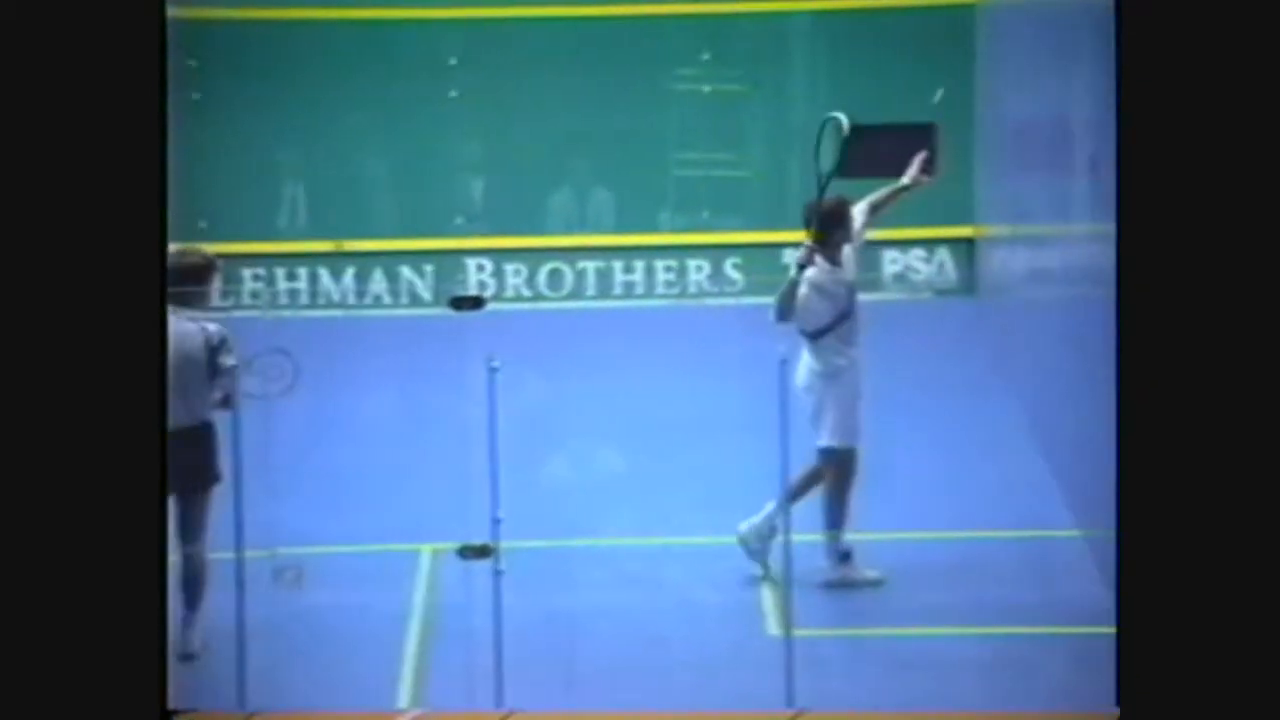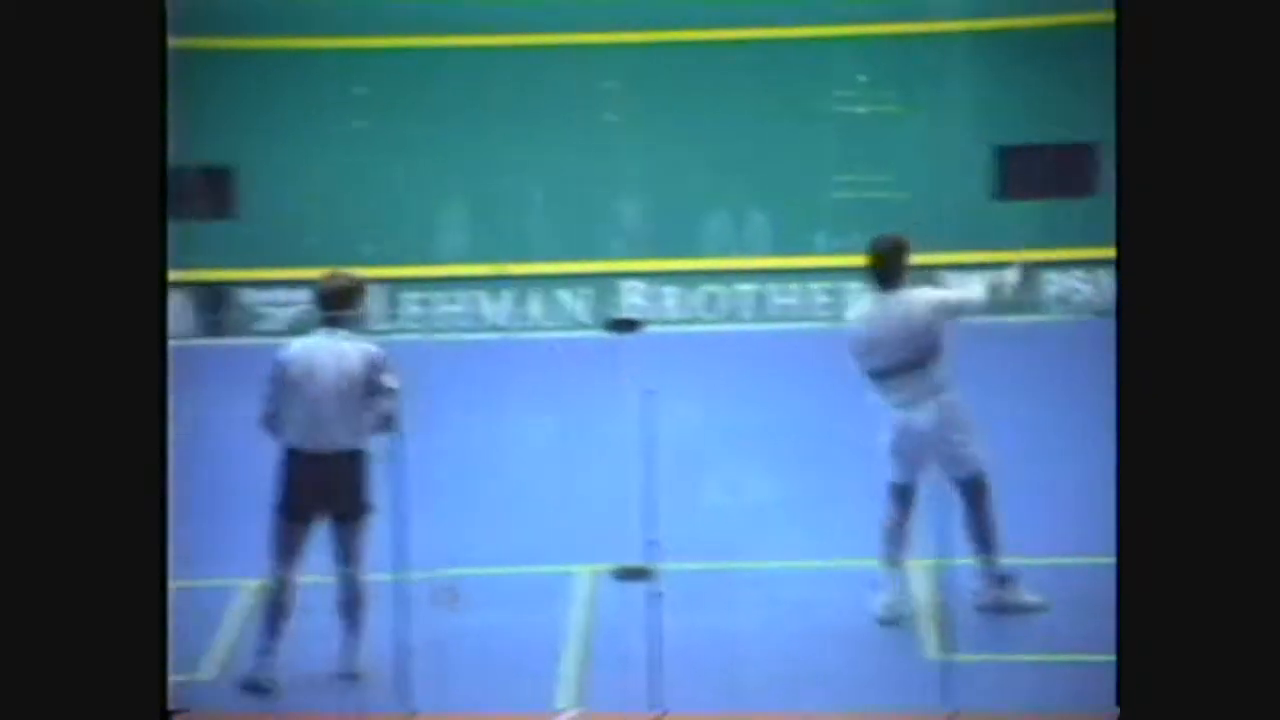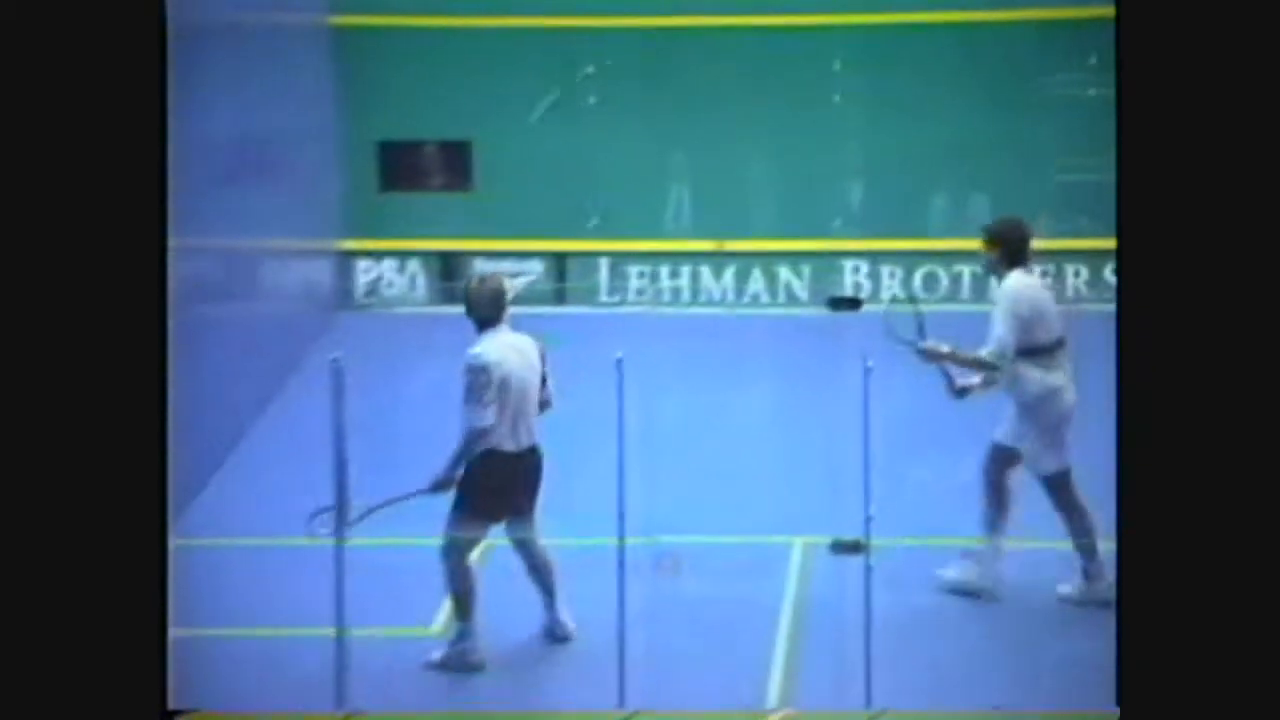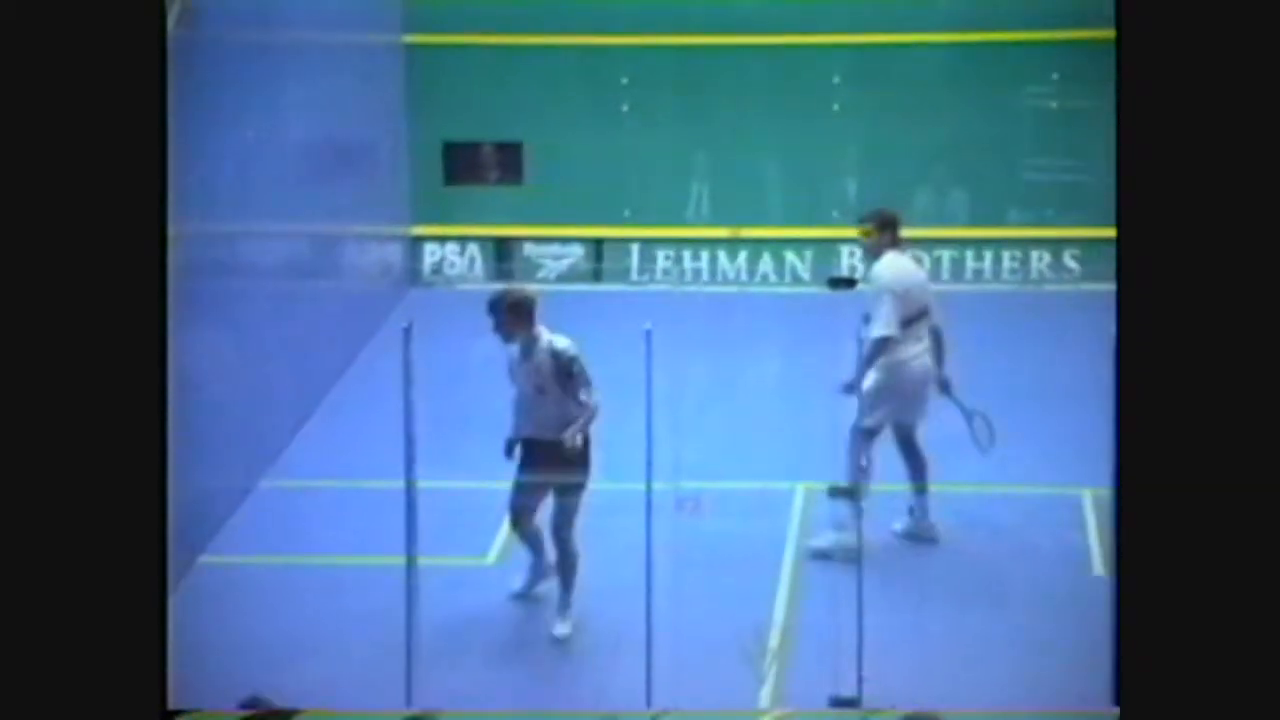
dt=0.5s
person 1, frame 1
right shoulder: (210, 335)
right elbow: (226, 395)
left hip: (168, 440)
right hip: (192, 443)
right knee: (192, 544)
right ankle: (189, 630)
person 1, frame 2
left shoulder: (290, 354)
right shoulder: (370, 356)
left elbow: (271, 417)
right elbow: (387, 418)
left hip: (303, 467)
right hip: (348, 467)
left knee: (282, 569)
right knee: (349, 568)
left ankle: (266, 663)
right ankle: (350, 655)
person 1, frame 3
left shoulder: (480, 357)
right shoulder: (530, 347)
left elbow: (480, 425)
right elbow: (542, 402)
left wrist: (451, 470)
left hip: (494, 465)
right hip: (528, 459)
left knee: (454, 551)
right knee: (525, 539)
left ankle: (466, 645)
right ankle: (556, 616)
person 1, frame 4
left shoulder: (561, 352)
right shoulder: (515, 354)
left elbow: (590, 400)
left wrist: (578, 430)
right wrist: (514, 433)
left hip: (567, 448)
right hip: (534, 445)
left knee: (561, 531)
right knee: (517, 516)
left ankle: (563, 609)
right ankle: (541, 564)
person 2, frame 1
left shoulder: (841, 248)
right shoulder: (812, 279)
left elbow: (865, 207)
right elbow: (782, 314)
left wrist: (904, 184)
right wrist: (797, 270)
left hip: (840, 372)
right hip: (829, 378)
left knee: (831, 465)
right knee: (841, 466)
left ankle: (762, 526)
right ankle: (837, 561)
person 2, frame 2
left shoulder: (858, 323)
right shoulder: (926, 304)
right elbow: (983, 295)
right wrist: (1010, 280)
left hip: (898, 422)
right hip: (939, 415)
left knee: (899, 505)
right knee: (977, 499)
left ankle: (893, 595)
right ankle: (997, 586)
person 2, frame 3
left shoulder: (1012, 292)
right shoulder: (1031, 286)
left elbow: (995, 360)
left wrist: (945, 354)
right wrist: (981, 383)
left hip: (1041, 403)
right hip: (1041, 399)
left knee: (1060, 490)
right knee: (993, 469)
left ankle: (1096, 580)
right ankle: (984, 569)
person 2, frame 4
left shoulder: (883, 273)
right shoulder: (914, 268)
left elbow: (884, 335)
right elbow: (934, 326)
left wrist: (858, 375)
right wrist: (940, 370)
left hip: (895, 370)
right hip: (920, 367)
left knee: (860, 443)
right knee: (906, 440)
left ankle: (846, 535)
right ankle: (921, 520)
